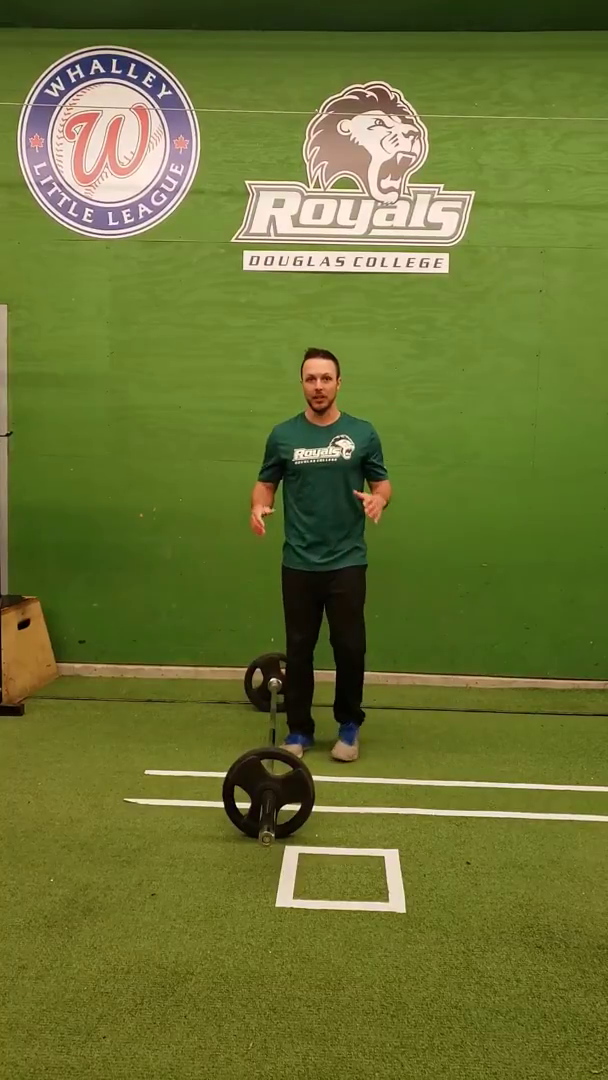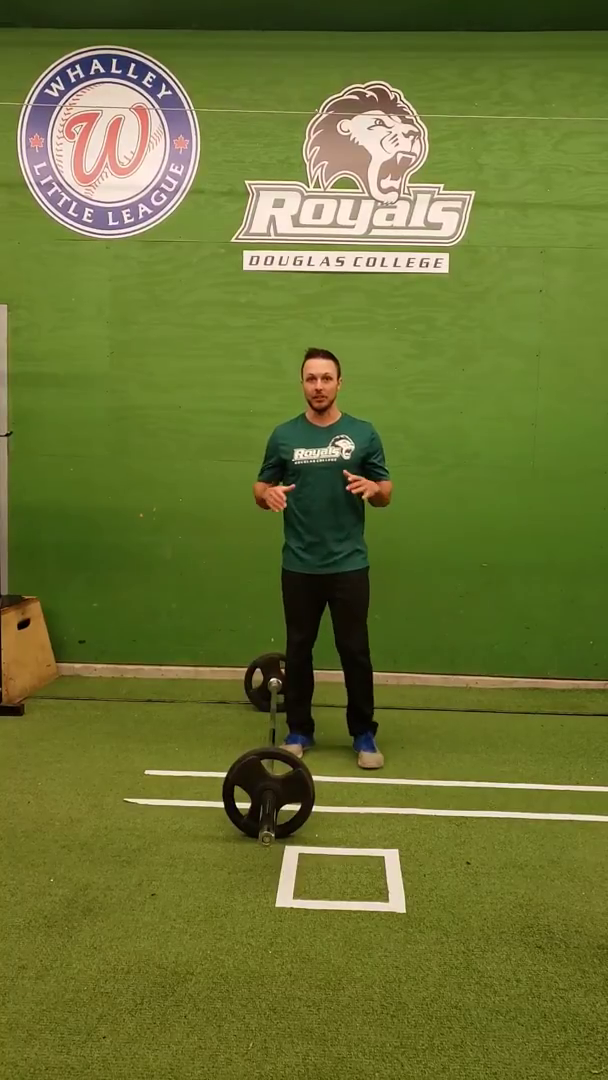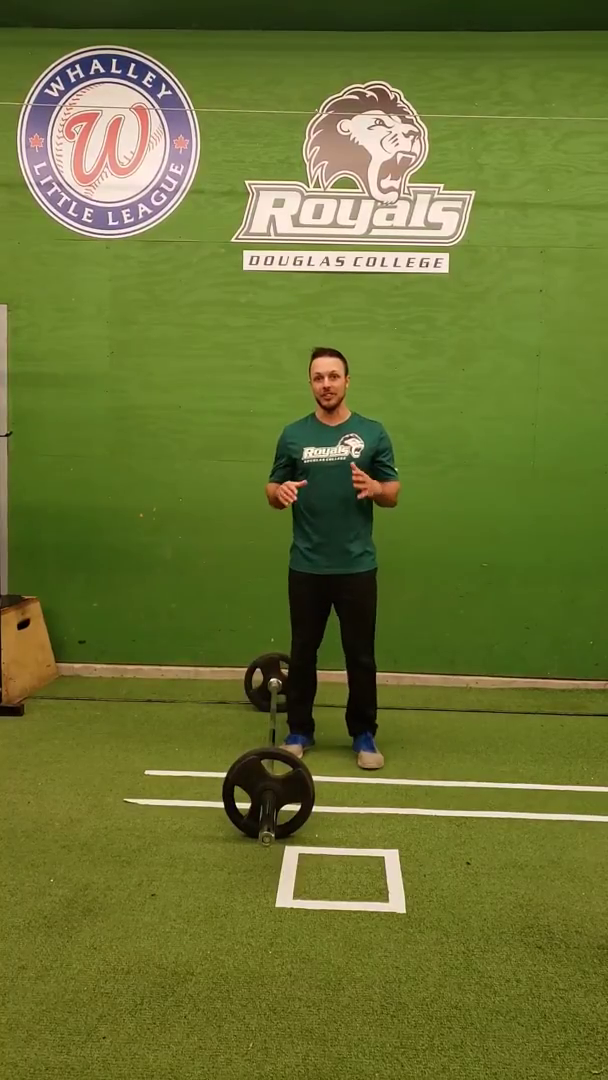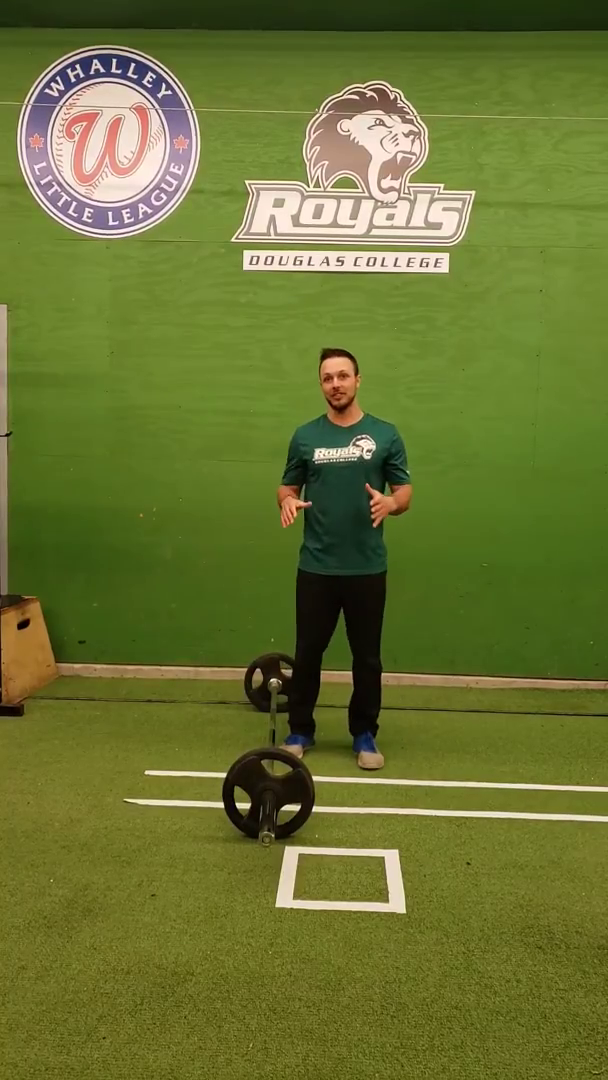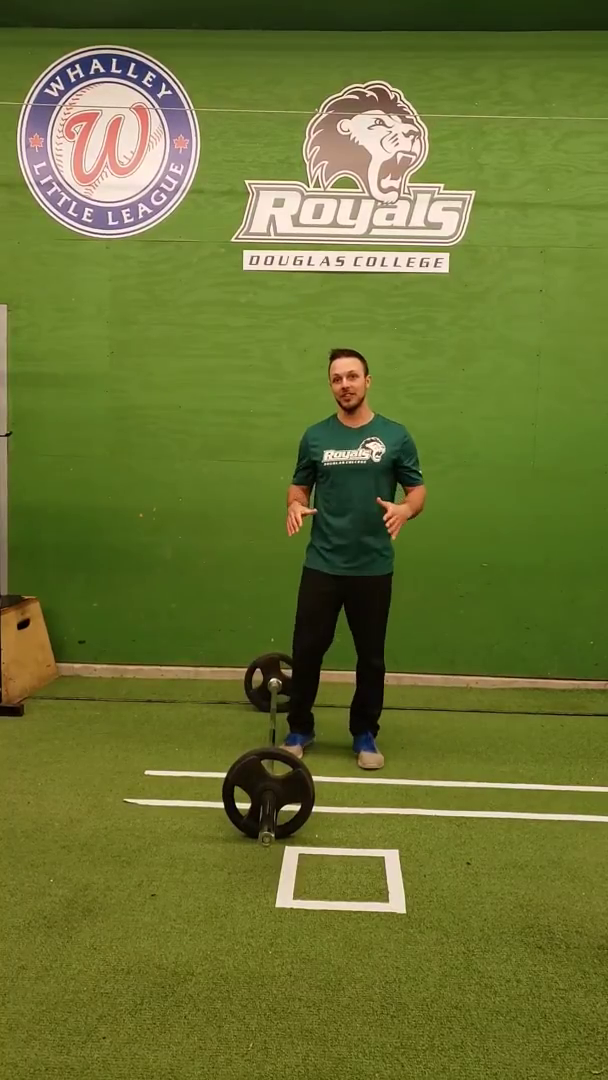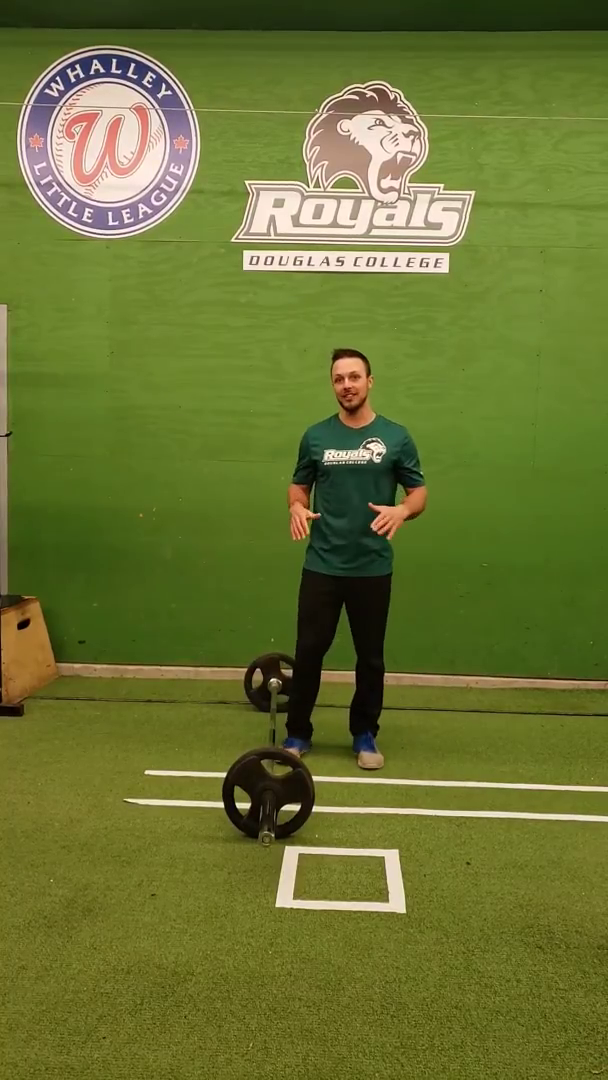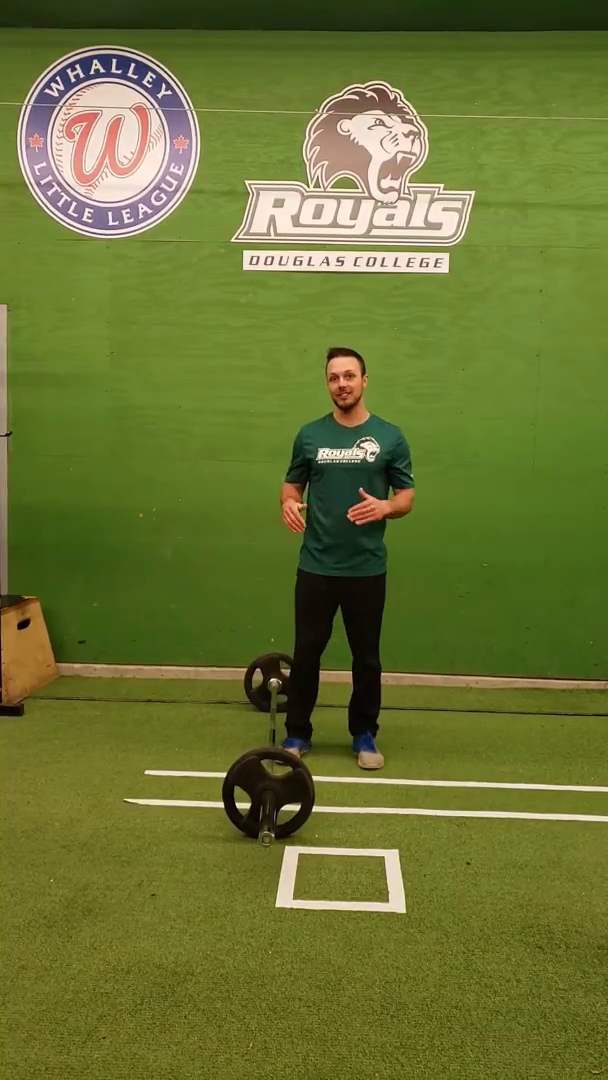
dt=0.2s
person 1, frame 1
left shoulder: (362, 433)
right shoulder: (283, 435)
left elbow: (381, 482)
right elbow: (265, 484)
left wrist: (378, 499)
right wrist: (258, 507)
left hip: (347, 561)
right hip: (299, 563)
left knee: (349, 645)
right knee: (299, 649)
left ankle: (349, 722)
right ankle: (299, 729)
person 1, frame 2
left shoulder: (363, 433)
right shoulder: (283, 435)
left elbow: (385, 491)
right elbow: (262, 486)
left wrist: (371, 487)
right wrist: (270, 494)
left hip: (349, 564)
right hip: (299, 564)
left knee: (355, 650)
right knee: (298, 650)
left ankle: (364, 733)
right ankle: (299, 729)
person 1, frame 3
left shoulder: (372, 433)
right shoulder: (293, 434)
left elbow: (393, 495)
right elbow: (273, 491)
left wrist: (374, 488)
right wrist: (282, 492)
left hip: (358, 565)
right hip: (306, 565)
left knee: (360, 654)
right knee: (303, 651)
left ankle: (363, 734)
right ankle: (299, 730)
person 1, frame 4
left shoulder: (385, 434)
right shoulder: (305, 435)
left elbow: (405, 493)
right elbow: (287, 489)
left wrist: (390, 503)
right wrist: (288, 503)
left hip: (367, 567)
right hip: (315, 566)
left knee: (367, 655)
right knee: (308, 652)
left ankle: (364, 734)
right ankle: (300, 731)
person 1, frame 5
left shoulder: (395, 435)
right shoulder: (315, 436)
left elbow: (417, 491)
right elbow: (299, 487)
left wrist: (405, 509)
right wrist: (295, 507)
left hip: (373, 568)
right hip: (321, 564)
left knee: (371, 656)
right knee: (307, 648)
left ankle: (365, 734)
right ankle: (299, 729)
person 1, frame 6
left shoulder: (395, 437)
right shoulder: (315, 436)
left elbow: (418, 492)
right elbow: (299, 486)
left wrist: (401, 511)
right wrist: (297, 509)
left hip: (372, 568)
right hip: (321, 565)
left knee: (370, 656)
right knee: (308, 651)
left ankle: (364, 734)
right ankle: (297, 734)
person 1, frame 7
left shoulder: (389, 437)
right shoulder: (310, 434)
left elbow: (406, 496)
right elbow: (292, 484)
left wrist: (384, 507)
right wrist: (289, 504)
left hip: (367, 568)
right hip: (316, 566)
left knee: (366, 656)
right knee: (306, 652)
left ankle: (364, 734)
right ankle: (297, 733)
